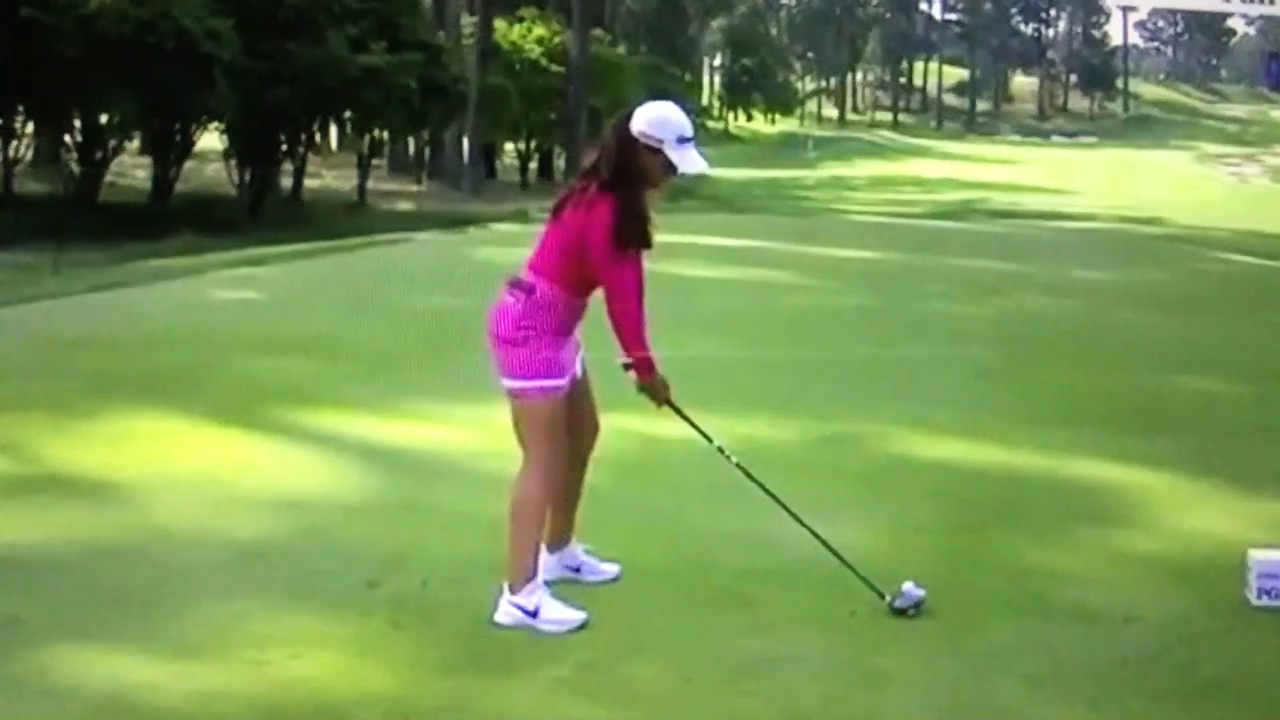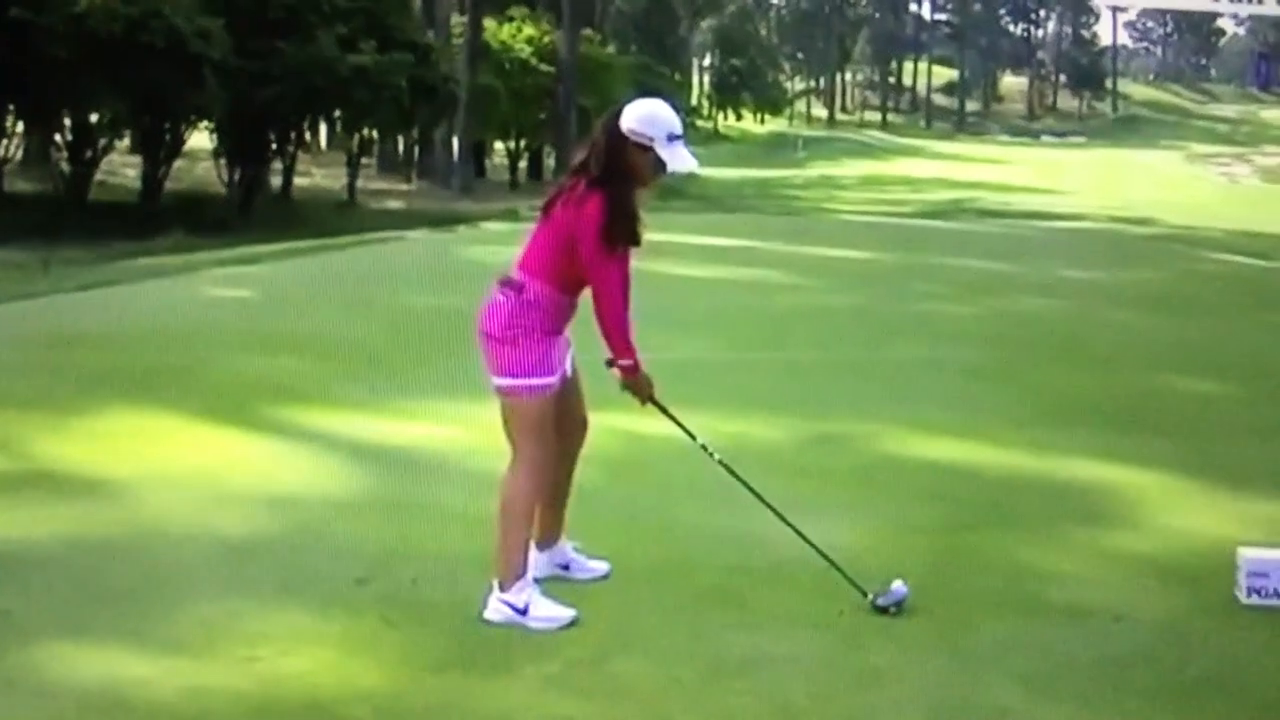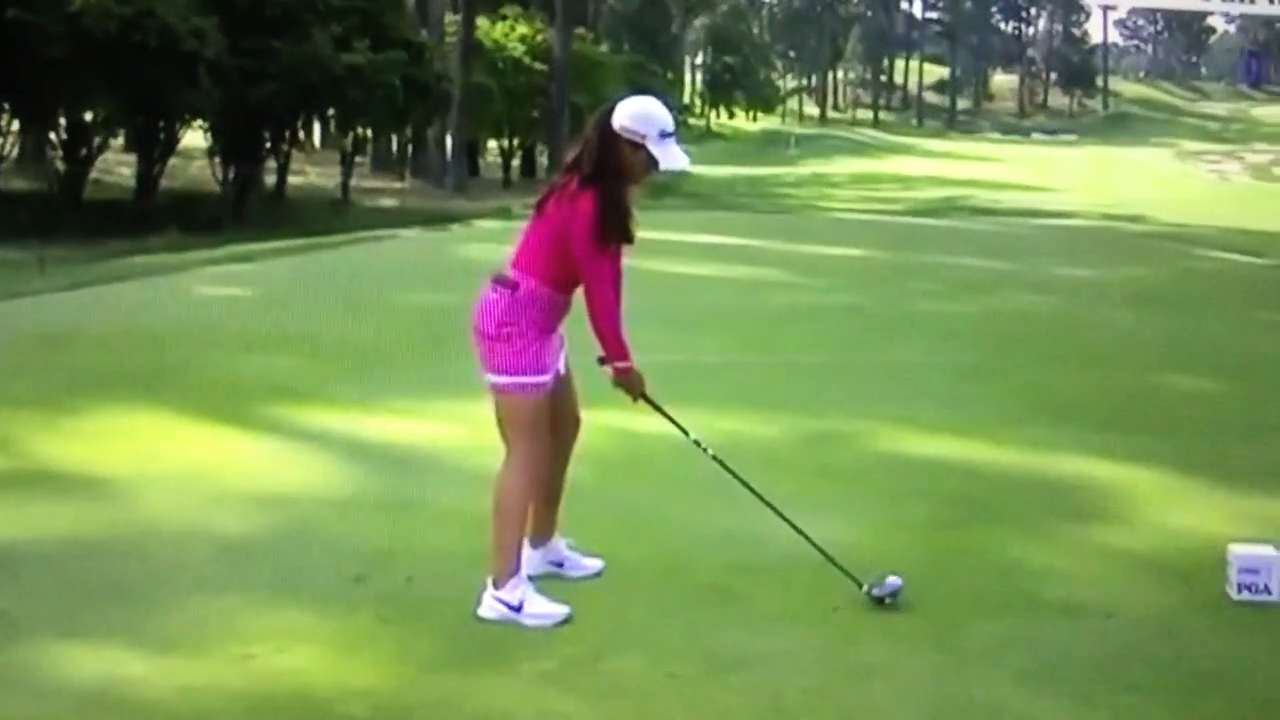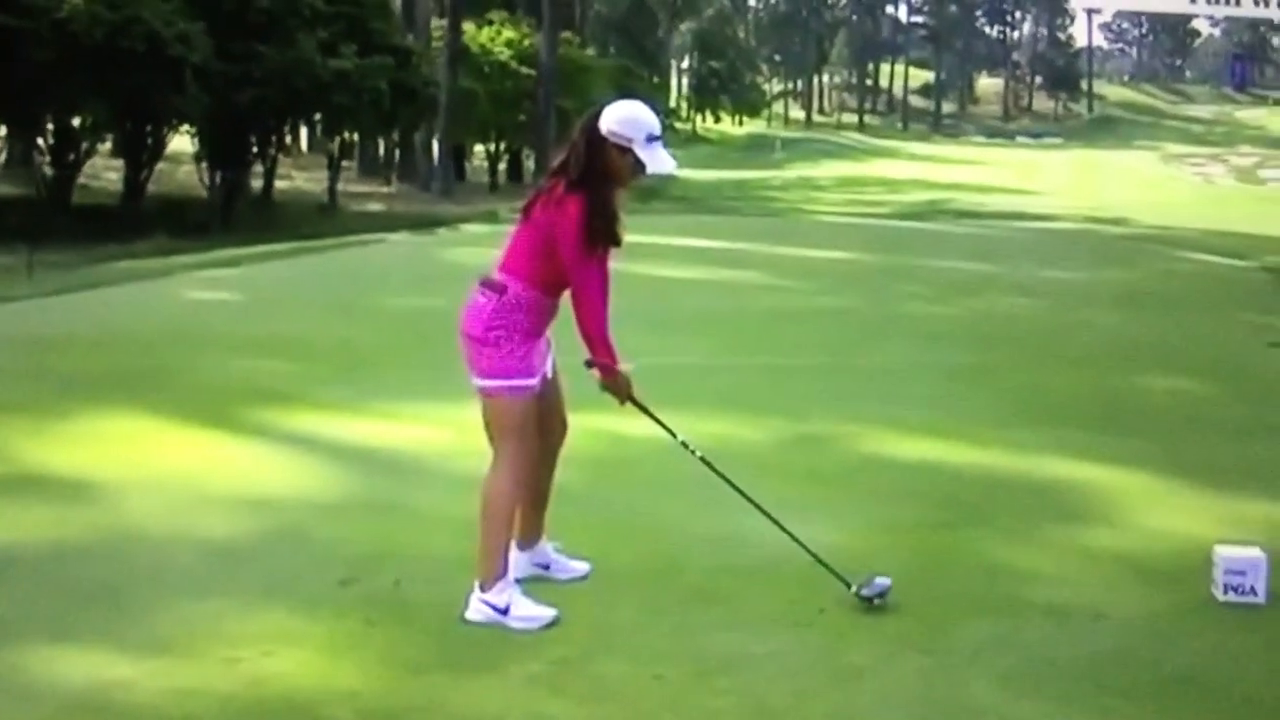
dt=0.2s
person 1, frame 1
left shoulder: (622, 200)
right shoulder: (601, 207)
left elbow: (630, 281)
right elbow: (618, 294)
left wrist: (640, 357)
right wrist: (645, 367)
left hip: (555, 325)
right hip: (529, 326)
left knee: (582, 433)
right knee: (544, 456)
left ankle: (558, 551)
right ankle: (519, 595)
person 1, frame 2
left shoulder: (612, 197)
right shoulder: (591, 204)
left elbow: (616, 279)
right elbow: (605, 292)
left wrist: (626, 355)
right wrist: (629, 365)
left hip: (546, 324)
right hip: (520, 324)
left knee: (571, 431)
right knee: (532, 455)
left ankle: (548, 549)
right ankle: (509, 592)
person 1, frame 3
left shoulder: (605, 195)
right shoulder: (583, 201)
left elbow: (608, 277)
right elbow: (598, 289)
left wrist: (618, 355)
right wrist: (621, 362)
left hip: (539, 321)
right hip: (514, 321)
left knee: (564, 429)
right knee: (527, 452)
left ankle: (542, 547)
right ankle: (503, 590)
person 1, frame 4
left shoulder: (591, 198)
right shoulder: (570, 204)
left elbow: (594, 282)
right elbow: (584, 292)
left wrist: (605, 357)
right wrist: (607, 365)
left hip: (527, 325)
right hip: (501, 325)
left knee: (551, 433)
right knee: (513, 455)
left ankle: (529, 550)
right ankle: (490, 592)
